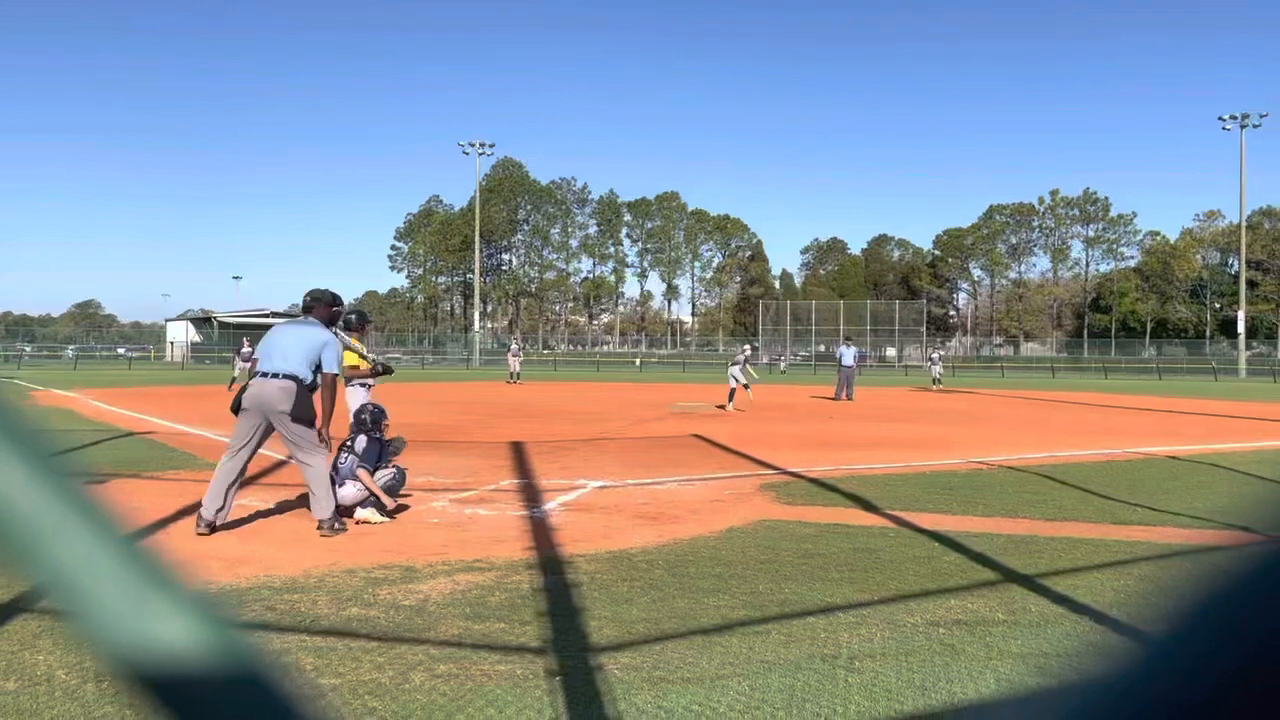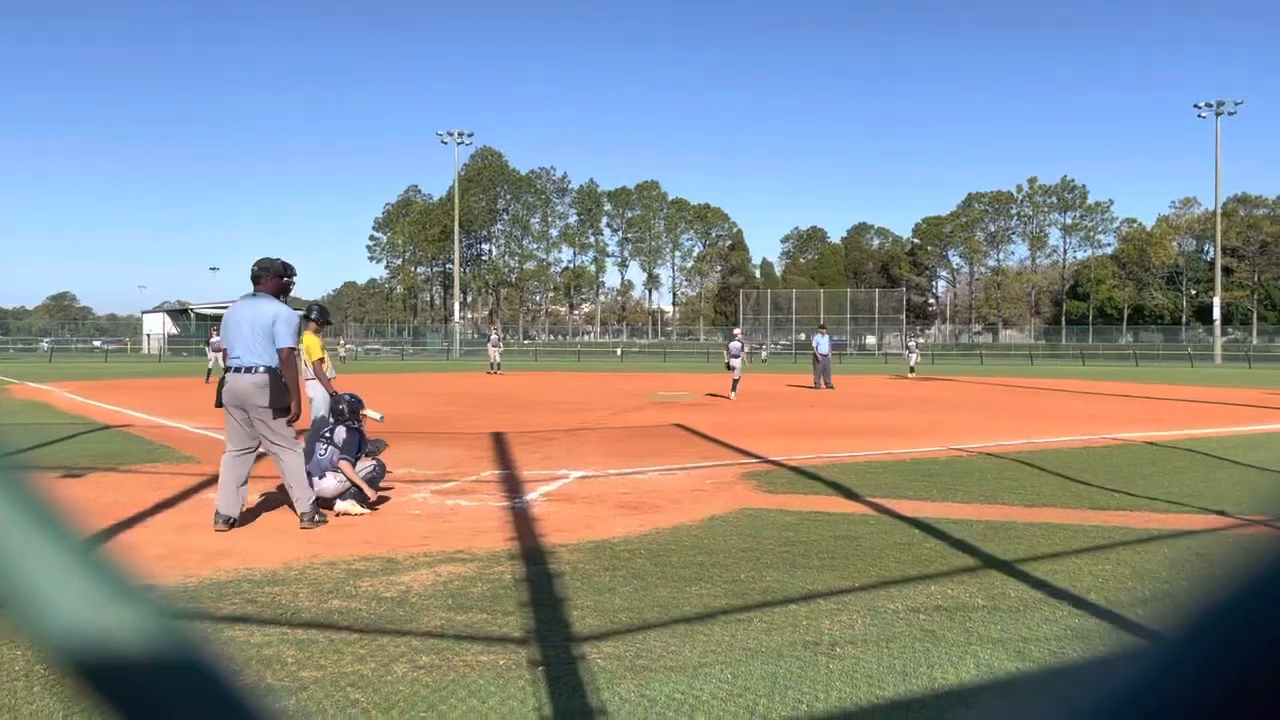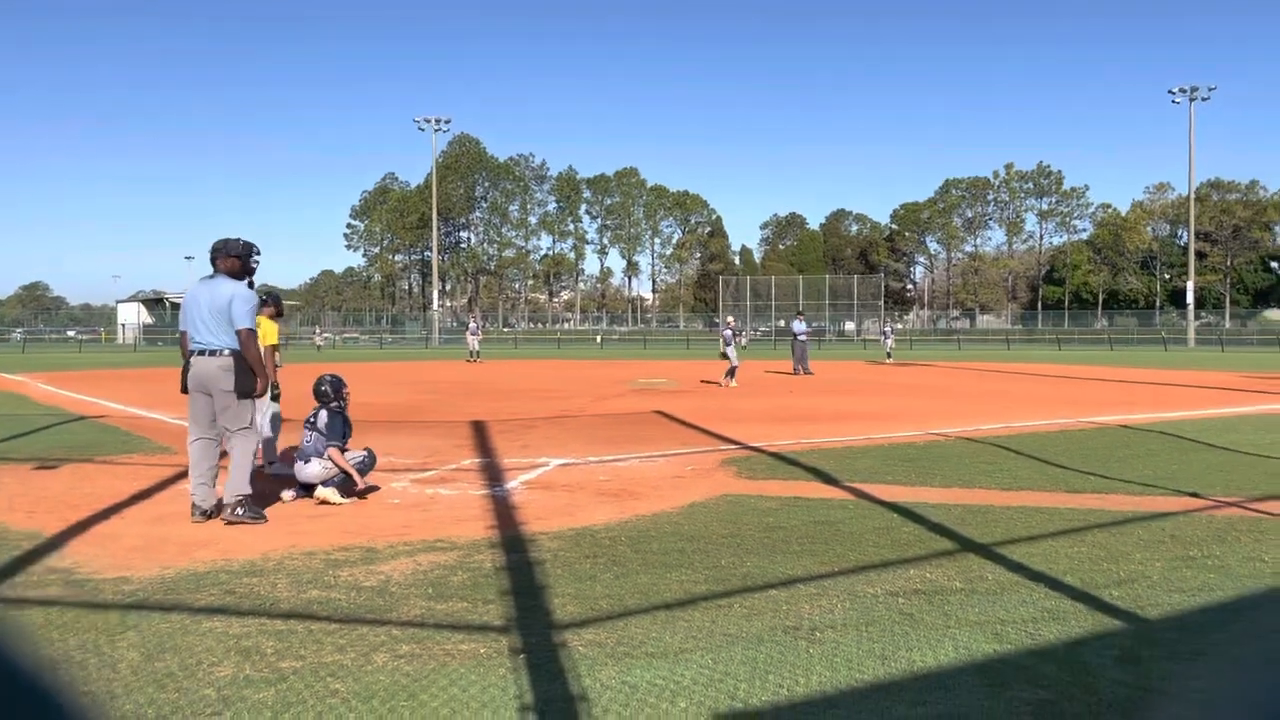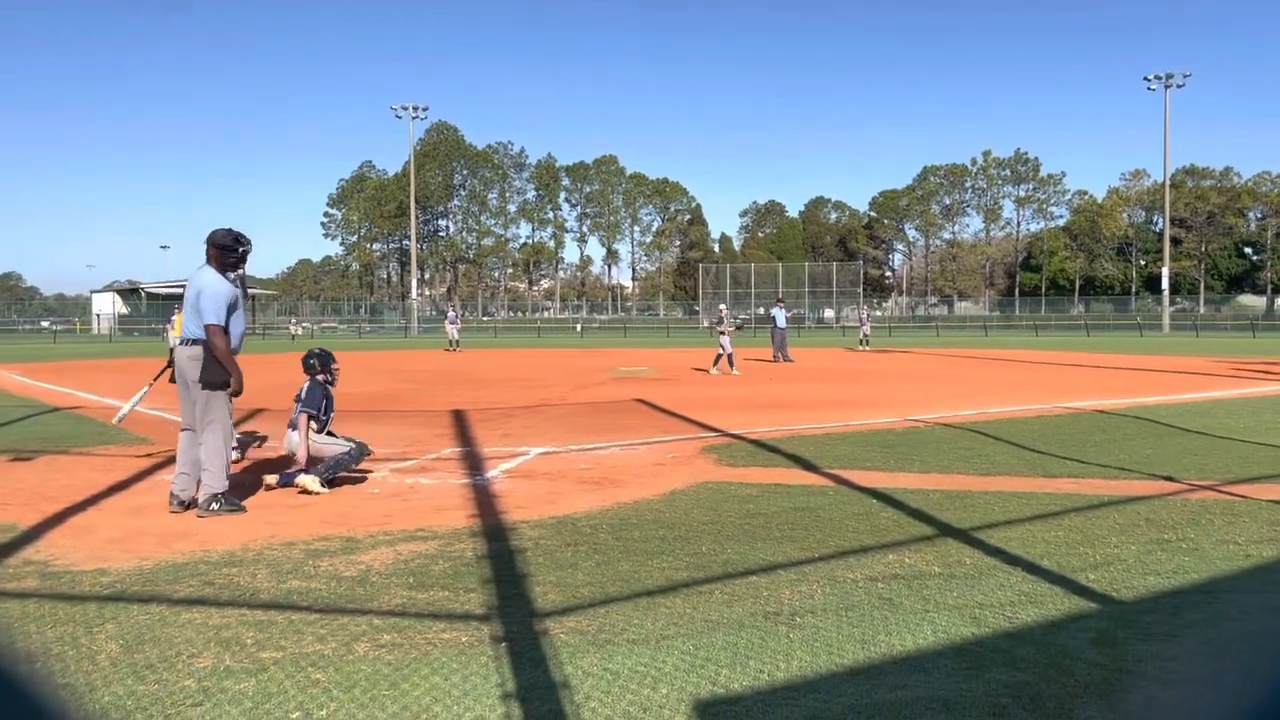
dt=0.5s
person 1, frame 1
left shoulder: (278, 329)
right shoulder: (328, 338)
left elbow: (254, 367)
right elbow: (328, 383)
right wrist: (324, 425)
left hip: (255, 388)
right hip: (288, 393)
left knee: (236, 454)
right knee: (313, 455)
left ankle: (207, 517)
right ankle: (327, 518)
person 1, frame 2
left shoulder: (233, 310)
right shoulder: (282, 312)
left elbow: (225, 353)
right elbow: (287, 358)
right wrist: (296, 397)
left hip: (231, 382)
right hip: (263, 384)
left knee: (236, 449)
right knee: (287, 448)
left ankle: (225, 513)
right ankle: (308, 510)
person 1, frame 3
left shoulder: (192, 292)
right shoulder: (240, 292)
left elbow: (184, 339)
right elbow: (246, 339)
right wrist: (262, 375)
left hip: (196, 366)
right hip: (229, 367)
left knee: (201, 437)
right knee: (242, 435)
left ankle: (201, 504)
right ankle: (237, 502)
person 1, frame 4
left shoulder: (200, 276)
right shoulder: (218, 285)
right elbow: (215, 334)
right wrist: (235, 371)
left hip: (186, 355)
right hip: (205, 359)
left knee: (192, 428)
right knee: (215, 428)
left ankle: (182, 494)
right ankle: (212, 497)
